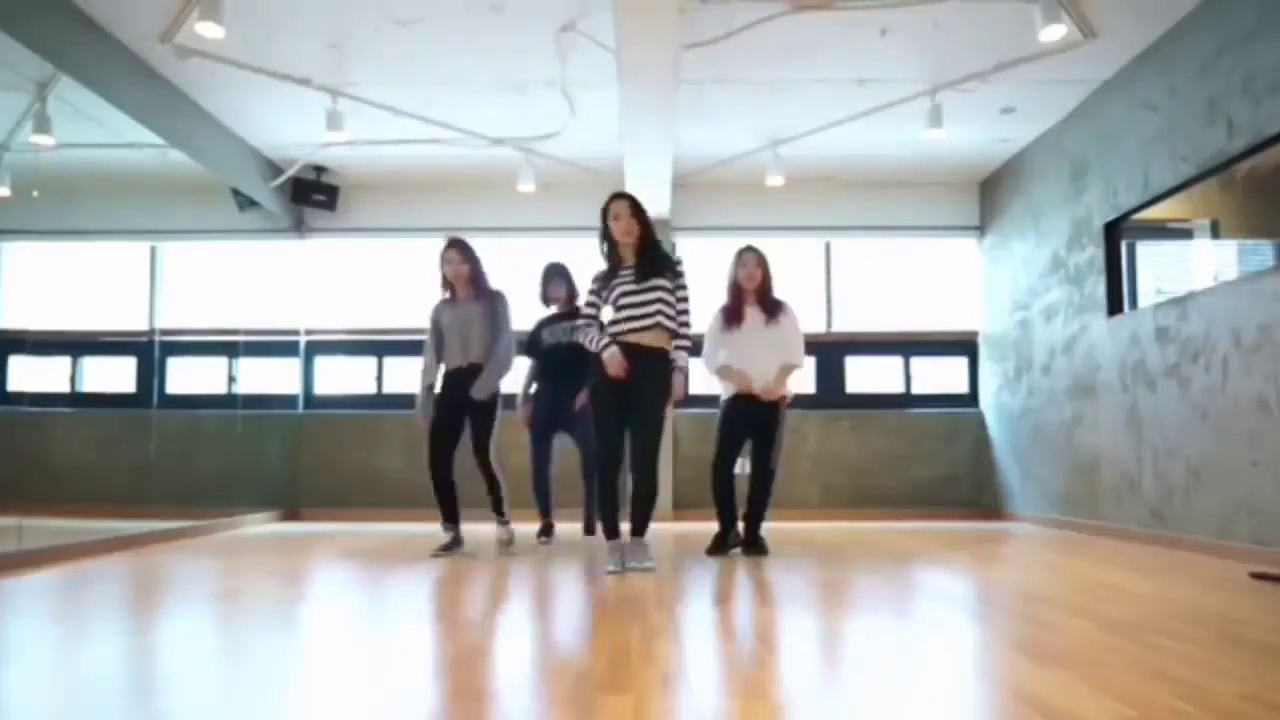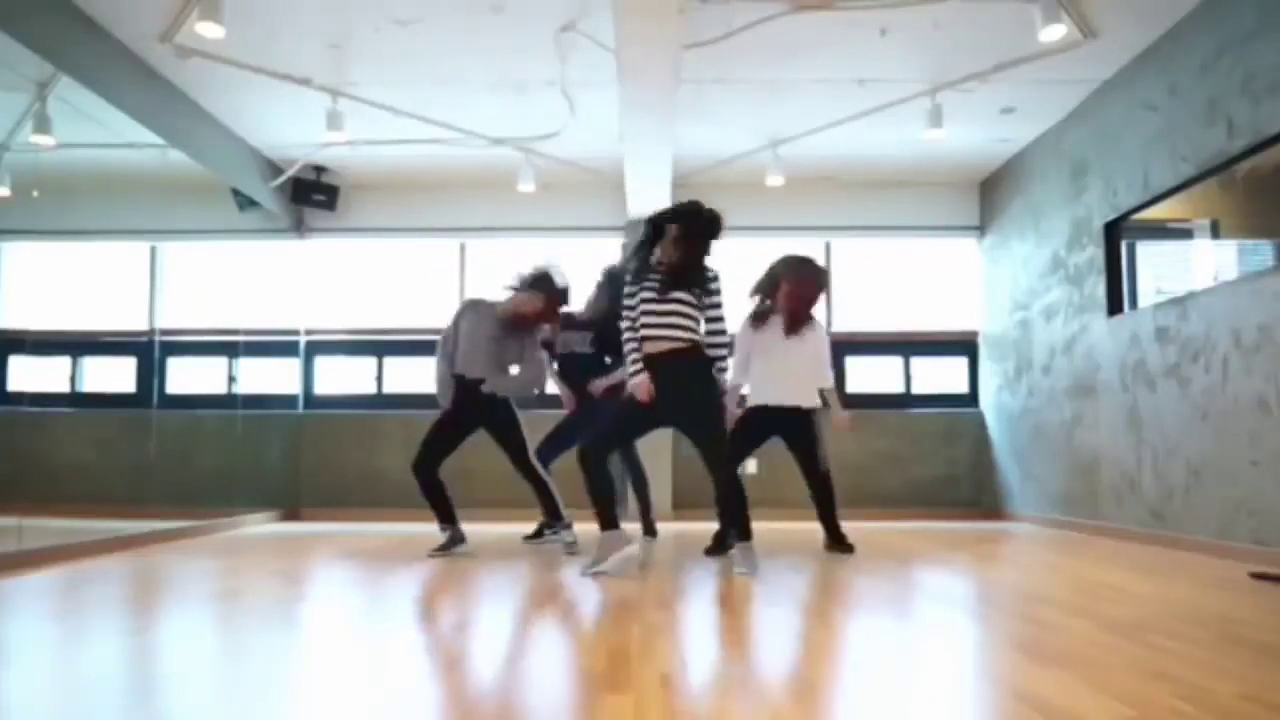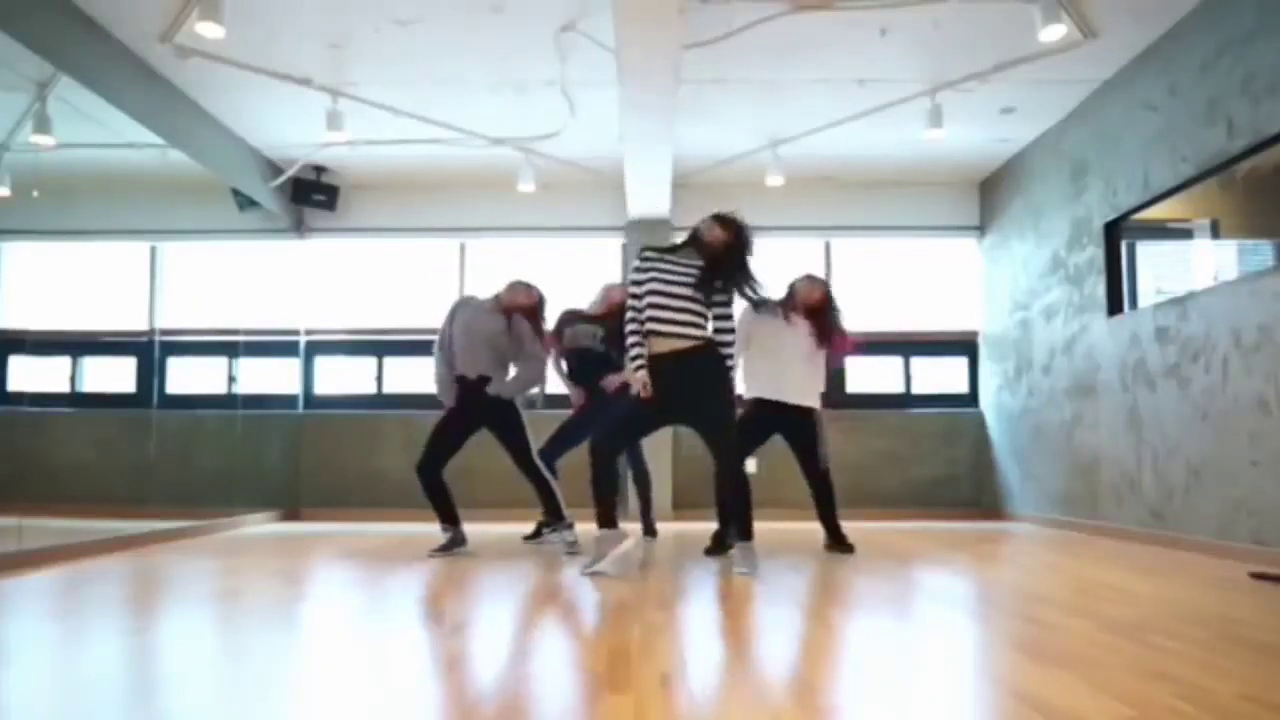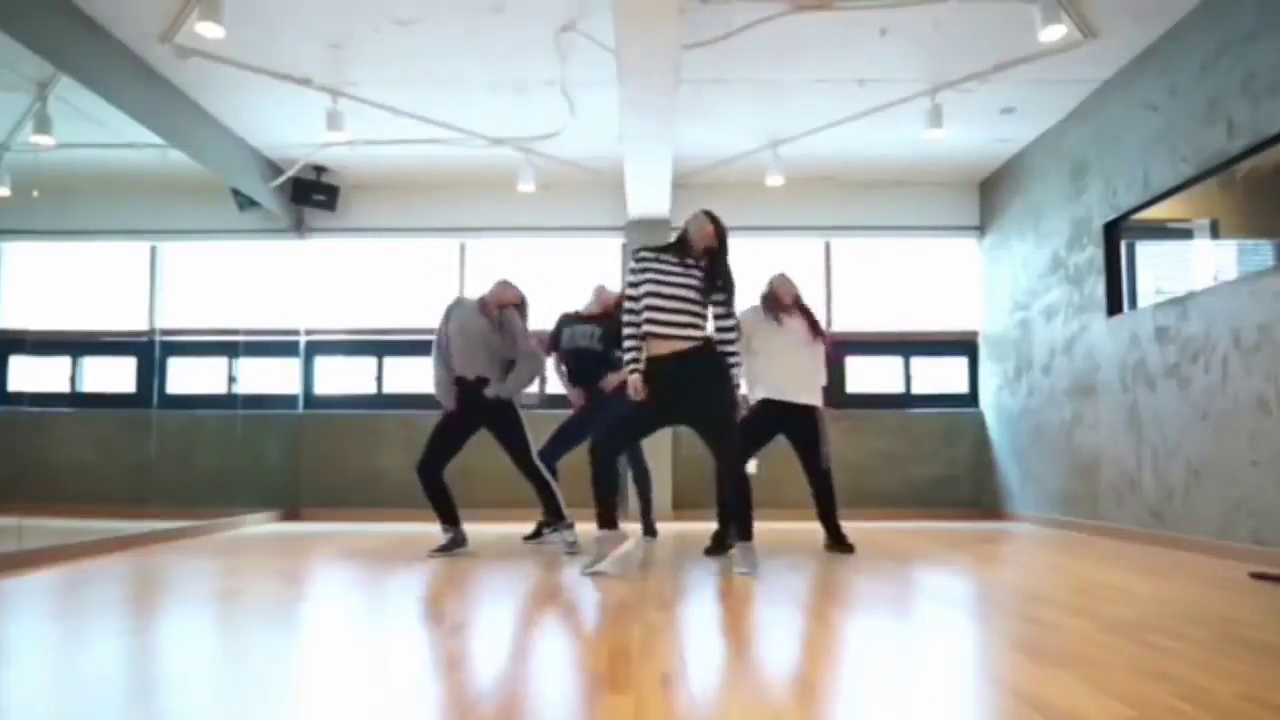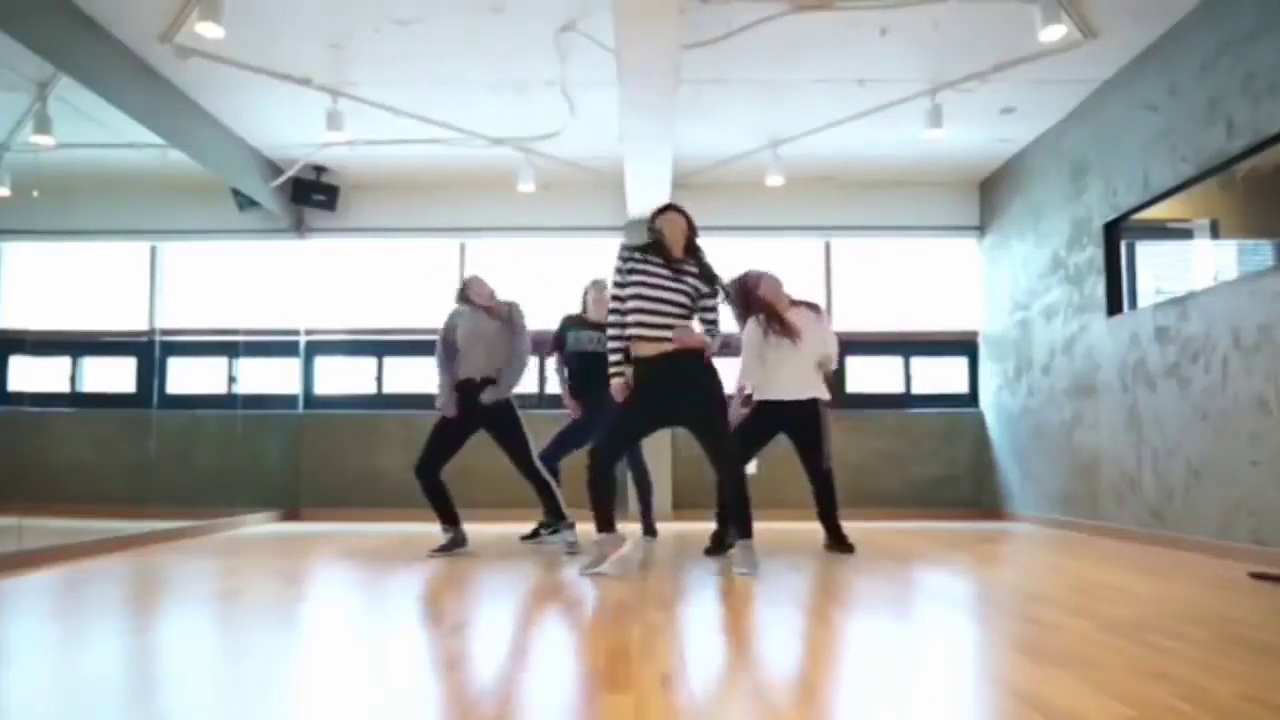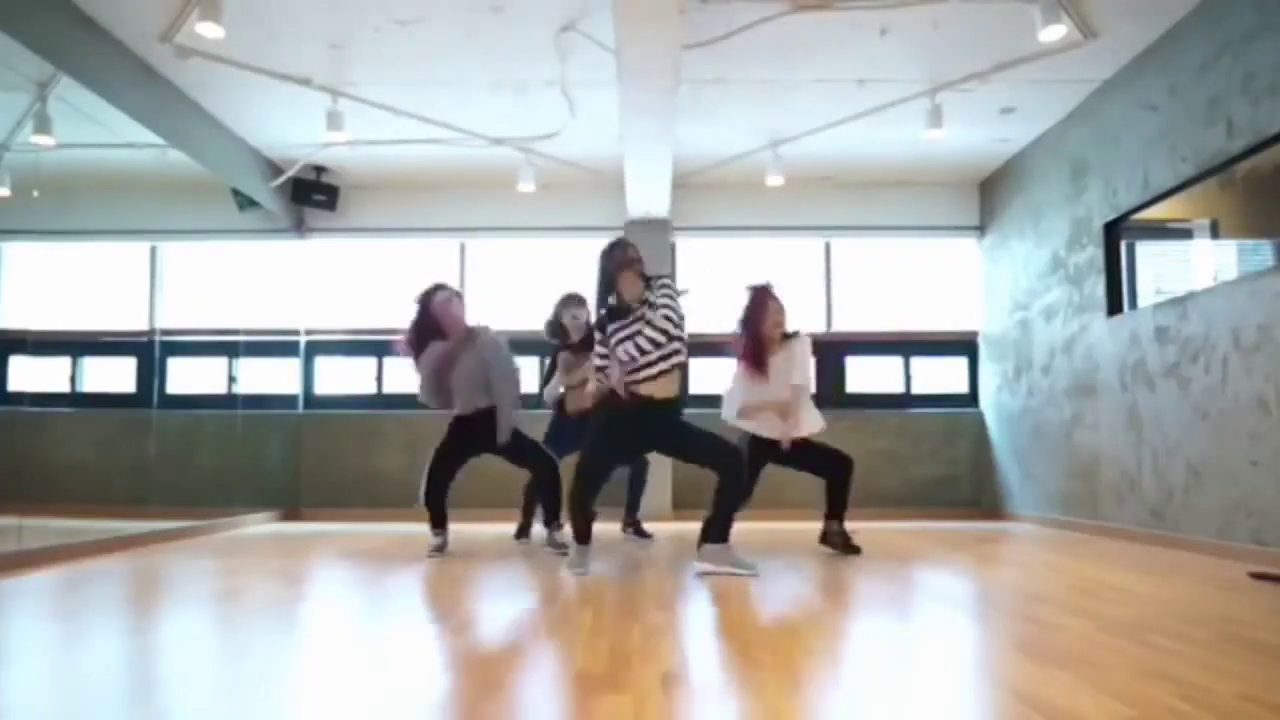
dt=0.4s
person 1, frame 1
left shoulder: (669, 266)
right shoulder: (605, 276)
left elbow: (683, 321)
right elbow: (584, 325)
left wrist: (680, 370)
right wrist: (606, 348)
left hip: (654, 370)
right hip: (614, 367)
left knee: (644, 461)
right knee: (608, 459)
left ankle: (638, 540)
right ankle: (614, 543)
person 1, frame 2
left shoulder: (704, 276)
right shoulder: (637, 275)
left elbow: (717, 333)
right elbow: (628, 329)
left wrist: (720, 383)
right wrist: (636, 374)
left hip: (690, 374)
right hip: (650, 378)
left knee: (720, 462)
right knee: (591, 450)
left ankle: (742, 545)
right ankle: (612, 536)
person 1, frame 3
left shoulder: (717, 275)
right shoulder: (648, 260)
left elbow: (725, 332)
right elbow: (633, 317)
left wrist: (728, 384)
right wrist: (637, 366)
left hip: (703, 370)
right hip: (659, 374)
left knee: (728, 458)
right knee: (603, 445)
left ankle: (744, 545)
right ankle: (609, 536)
person 1, frame 4
left shoulder: (713, 272)
right shoulder: (643, 260)
left elbow: (727, 330)
right elbow: (630, 318)
left wrist: (732, 386)
right wrist: (632, 370)
left hip: (702, 370)
right hip: (658, 376)
left knee: (729, 457)
right knee: (602, 447)
left ankle: (743, 544)
right ankle: (609, 536)
person 1, frame 5
left shoulder: (701, 275)
right shoulder: (630, 259)
left elbow: (712, 333)
right elbow: (615, 318)
left wrist: (701, 340)
right wrist: (616, 371)
left hip: (690, 373)
right hip: (645, 378)
left knee: (726, 459)
right knee: (600, 457)
left ankle: (743, 545)
right ankle: (608, 542)
person 1, frame 6
left shoulder: (662, 288)
right shoulder: (607, 314)
left elbow: (665, 328)
right elbow: (601, 367)
left wrist: (622, 364)
right wrist: (595, 383)
left hip: (664, 415)
right hip: (623, 414)
left knee: (732, 463)
right knee: (585, 480)
left ankle: (714, 548)
right ankle: (582, 546)
person 2, frame 1
left shoulder: (781, 312)
right shoulder: (724, 315)
left elbow: (794, 353)
right elbow: (710, 357)
left wrist: (777, 382)
right wrist: (733, 377)
left hip: (770, 399)
right hip: (736, 398)
left knee: (763, 466)
right knee: (722, 463)
left ankle: (752, 531)
right ankle: (728, 530)
person 2, frame 2
left shoulder: (813, 328)
right shoulder: (756, 321)
left elbow: (823, 371)
right elbow: (740, 365)
left wrist: (835, 406)
right wrist: (731, 400)
left hip: (800, 409)
right hip: (759, 408)
left knee: (817, 472)
left ankle: (833, 534)
right ankle: (727, 532)
person 2, frame 3
left shoulder: (816, 331)
right shoulder: (759, 313)
left elbow: (817, 375)
right elbow: (734, 349)
left hip: (802, 407)
right hip: (763, 403)
left knee: (817, 471)
left ankle: (833, 534)
right ankle: (725, 532)
person 2, frame 4
left shoulder: (810, 324)
right shoulder: (753, 317)
left elbow: (817, 369)
left wrist: (815, 401)
left hip: (805, 407)
right hip: (767, 404)
left knee: (819, 470)
left ankle: (834, 534)
right ankle: (725, 532)
person 2, frame 5
left shoulder: (813, 314)
right shoulder: (757, 324)
left elbow: (831, 358)
right elbow: (748, 369)
left wrist: (824, 364)
right wrist: (736, 407)
left hip: (807, 405)
right hip: (769, 404)
left knee: (820, 470)
left ankle: (833, 533)
right ankle: (724, 533)
person 2, frame 6
left shoulder: (798, 344)
right shoulder: (747, 361)
left elbow: (800, 385)
right elbow: (729, 410)
left wrist: (789, 420)
right wrist: (769, 406)
left hip: (795, 440)
right hip: (757, 440)
left knee: (842, 465)
left ankle: (833, 529)
person 3, frame 1
left shoulder: (494, 300)
right shoulder: (442, 308)
left elbow: (505, 348)
right elbow: (432, 353)
left wrist: (486, 382)
right wrist: (427, 394)
left hip: (482, 388)
right hip: (451, 388)
left knee: (483, 456)
right knee: (439, 461)
left ankle: (503, 523)
right ankle: (452, 532)
person 3, frame 2
left shoulder: (523, 332)
right shoulder: (471, 309)
left elbow: (534, 375)
right elbow: (446, 350)
left wrist: (497, 387)
right wrist: (445, 391)
left hip: (492, 401)
right hip: (460, 400)
left knee: (526, 465)
right knee: (423, 465)
left ankle: (563, 530)
right ankle: (452, 533)
person 3, frame 3
left shoulder: (517, 324)
right shoulder: (464, 307)
left elbow: (535, 365)
right elbow: (443, 349)
left wrist: (503, 389)
right wrist: (447, 390)
left hip: (494, 399)
right hip: (463, 399)
left knee: (529, 464)
right knee: (427, 467)
left ankle: (563, 528)
right ankle: (454, 533)
person 3, frame 4
left shoulder: (508, 318)
right shoulder: (457, 309)
left elbow: (533, 359)
right elbow: (441, 354)
left wrist: (503, 389)
right wrist: (446, 393)
left hip: (493, 399)
right hip: (462, 399)
left knee: (529, 465)
right knee: (427, 467)
left ankle: (563, 528)
right ankle: (454, 533)
person 3, frame 5
left shoulder: (510, 313)
right shoulder: (457, 317)
left elbow: (520, 354)
right elbow: (444, 361)
left wrist: (498, 389)
right wrist: (446, 398)
left hip: (495, 400)
right hip: (463, 399)
left knee: (529, 466)
right knee: (425, 468)
left ankle: (565, 528)
right ankle: (454, 533)
person 3, frame 6
left shoulder: (485, 339)
right shoulder: (434, 350)
left elbow: (508, 381)
right elbow: (432, 399)
left wrist: (505, 423)
right wrist: (431, 359)
left hip: (497, 425)
right hip: (462, 427)
left knee: (547, 465)
right knee: (436, 483)
left ankle: (553, 531)
right ankle: (440, 535)
person 4, frame 1
right shoulder: (542, 327)
right elbow: (535, 365)
left wrist: (589, 390)
right wrist: (523, 397)
left hip: (576, 400)
right hip: (545, 400)
left knee: (590, 455)
right knee: (540, 460)
left ankle: (590, 517)
right ankle: (546, 522)
person 4, frame 2
left shoulder: (608, 328)
right shoulder: (561, 322)
right elbow: (548, 360)
left wrist: (606, 381)
right wrist: (563, 388)
left hip: (608, 402)
right hip: (583, 406)
left knee: (628, 460)
right knee: (541, 456)
left ankle: (647, 520)
right ankle: (552, 522)
person 4, frame 3
left shoulder: (616, 325)
right shoulder: (568, 319)
right elbow: (556, 356)
left wrist: (622, 376)
right wrist: (571, 386)
left hip: (616, 399)
right hip: (590, 403)
left knee: (635, 459)
right knee: (546, 456)
left ankle: (647, 520)
person 4, frame 4
left shoulder: (613, 323)
right shoulder: (566, 321)
right elbow: (556, 359)
left wrist: (620, 374)
right wrist: (569, 387)
left hip: (615, 399)
right hip: (588, 404)
left knee: (635, 459)
right knee: (545, 457)
left ankle: (647, 520)
right ankle: (550, 521)
person 4, frame 5
right shoulder: (569, 324)
right elbow: (559, 363)
right wrist: (568, 397)
left hip: (616, 408)
right hip: (587, 412)
left knee: (637, 463)
right knee: (546, 460)
left ankle: (648, 522)
right ankle: (550, 522)
person 4, frame 6
left shoulder: (598, 339)
right shoulder: (560, 352)
right elbow: (548, 397)
right wrist: (560, 375)
right hip: (567, 423)
left knee: (639, 463)
left ankle: (631, 521)
right ankle: (525, 523)
